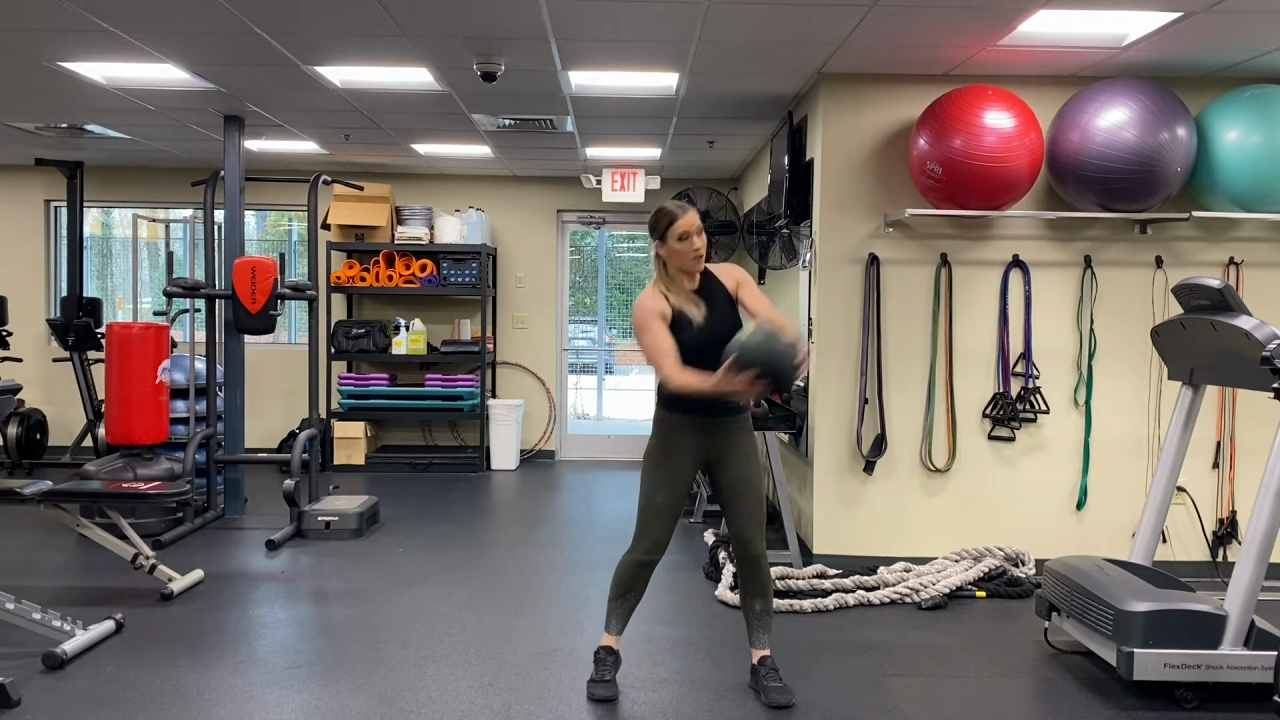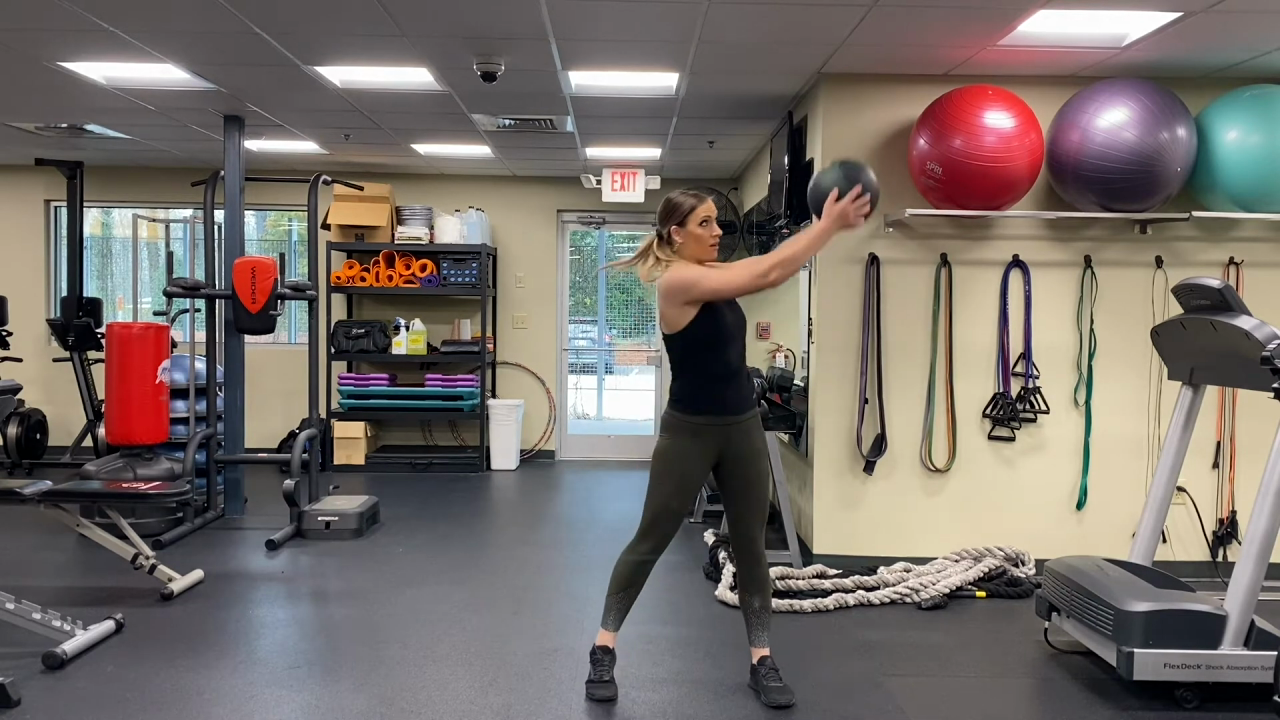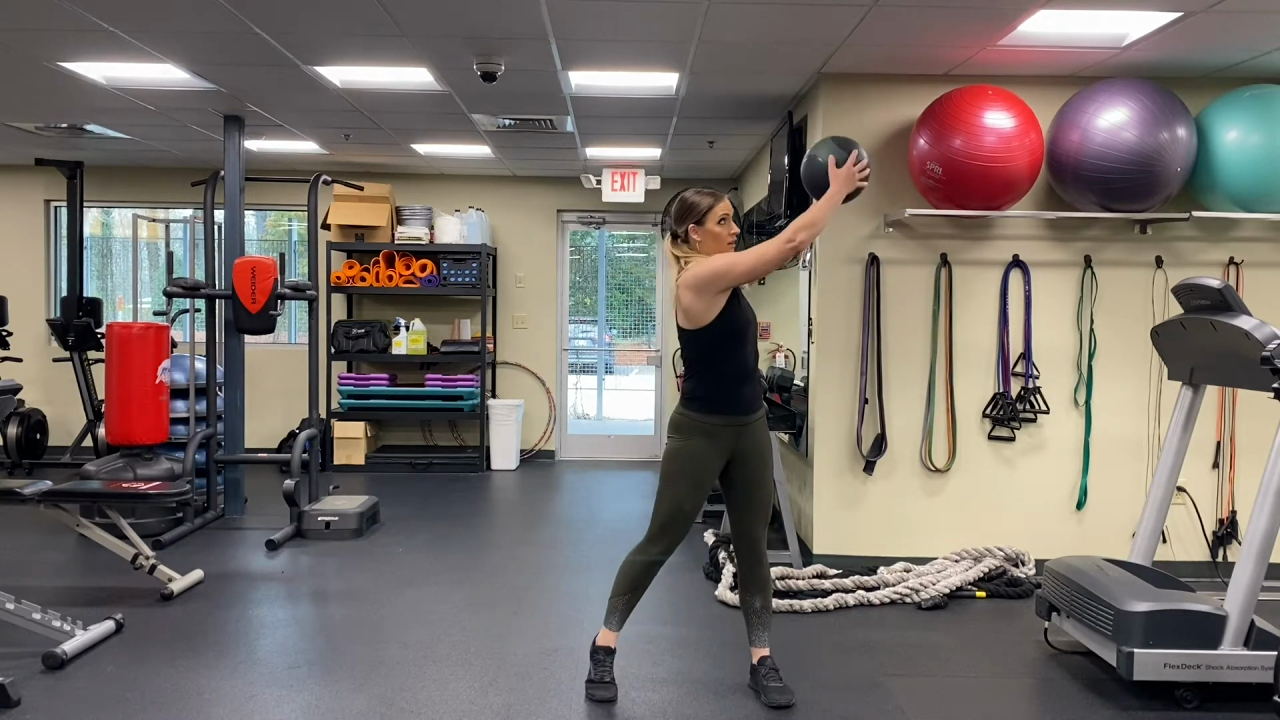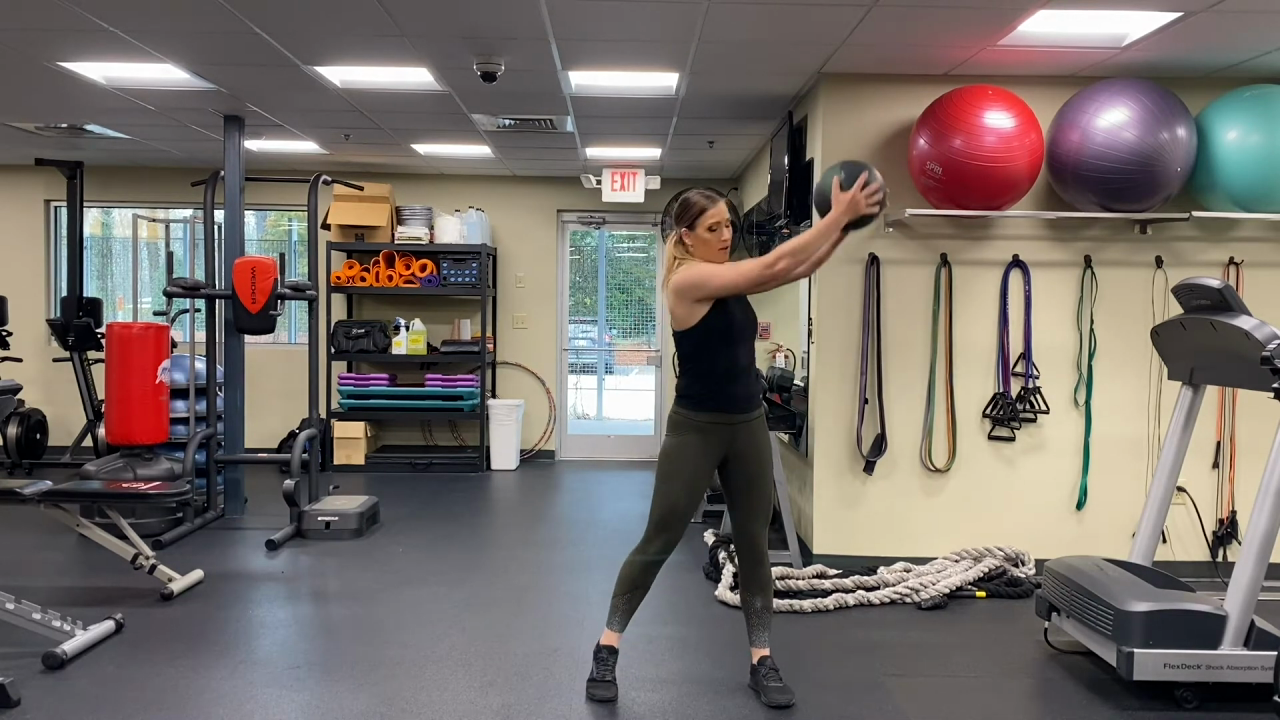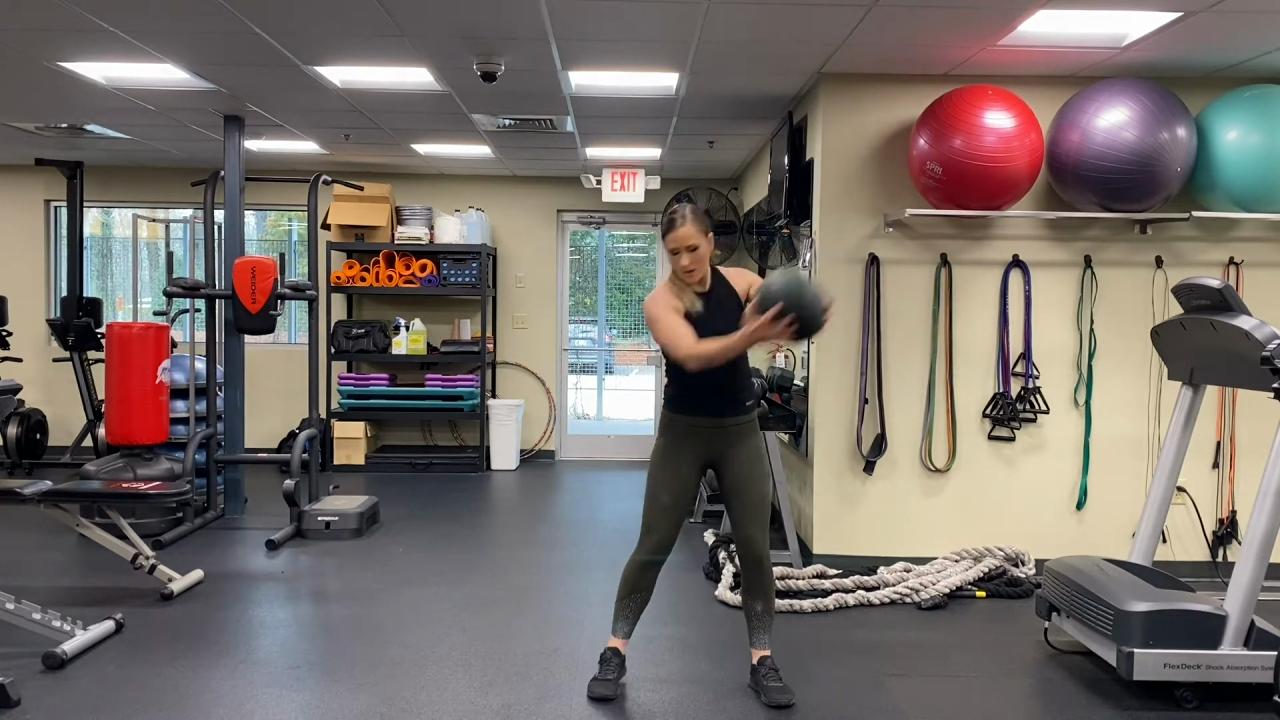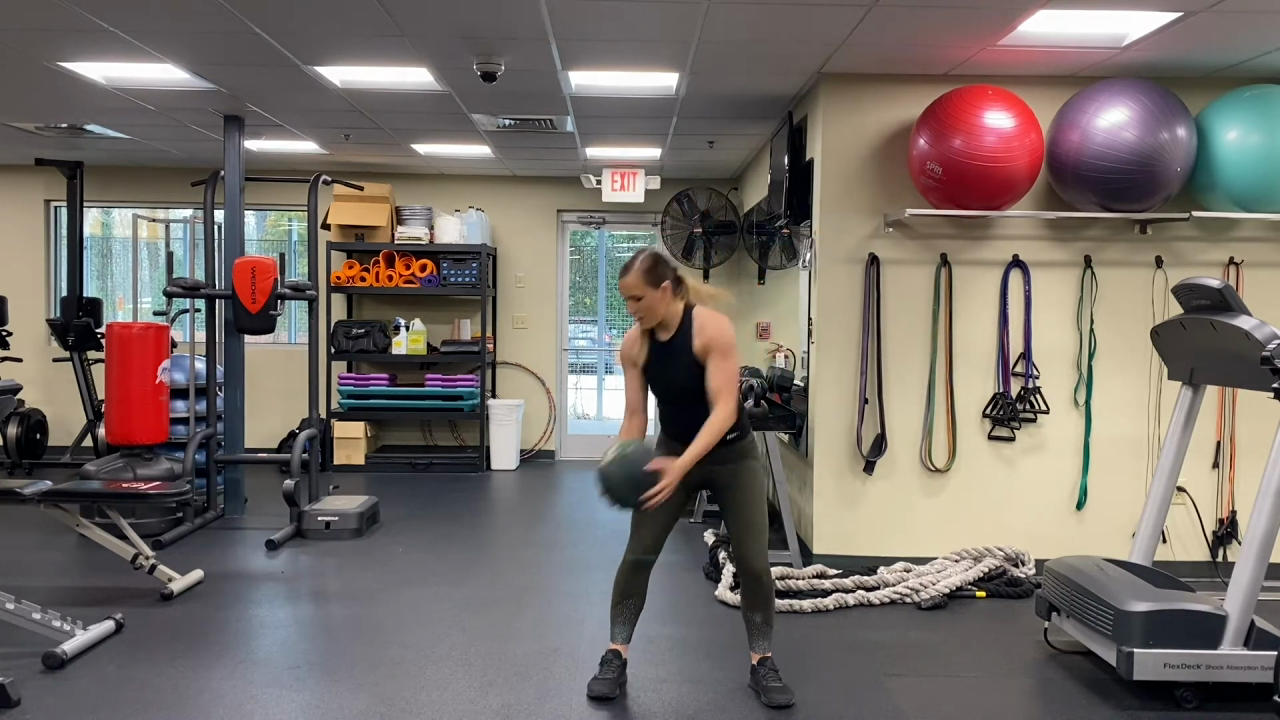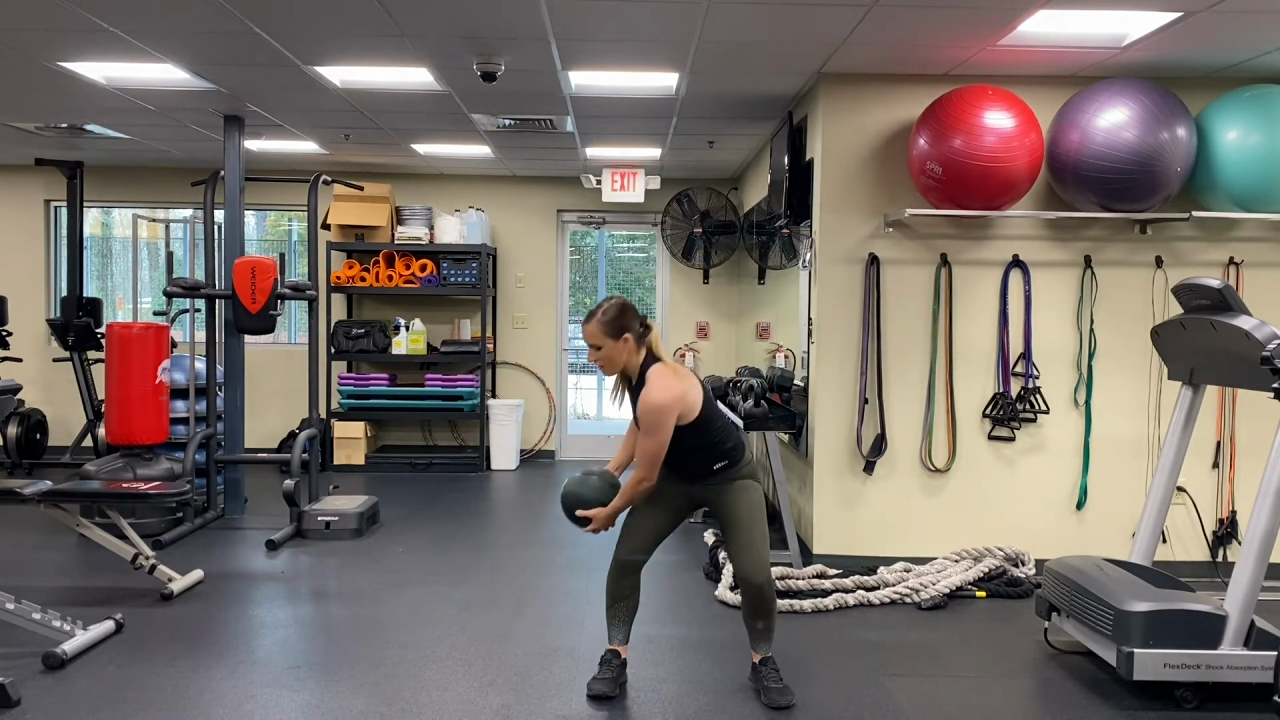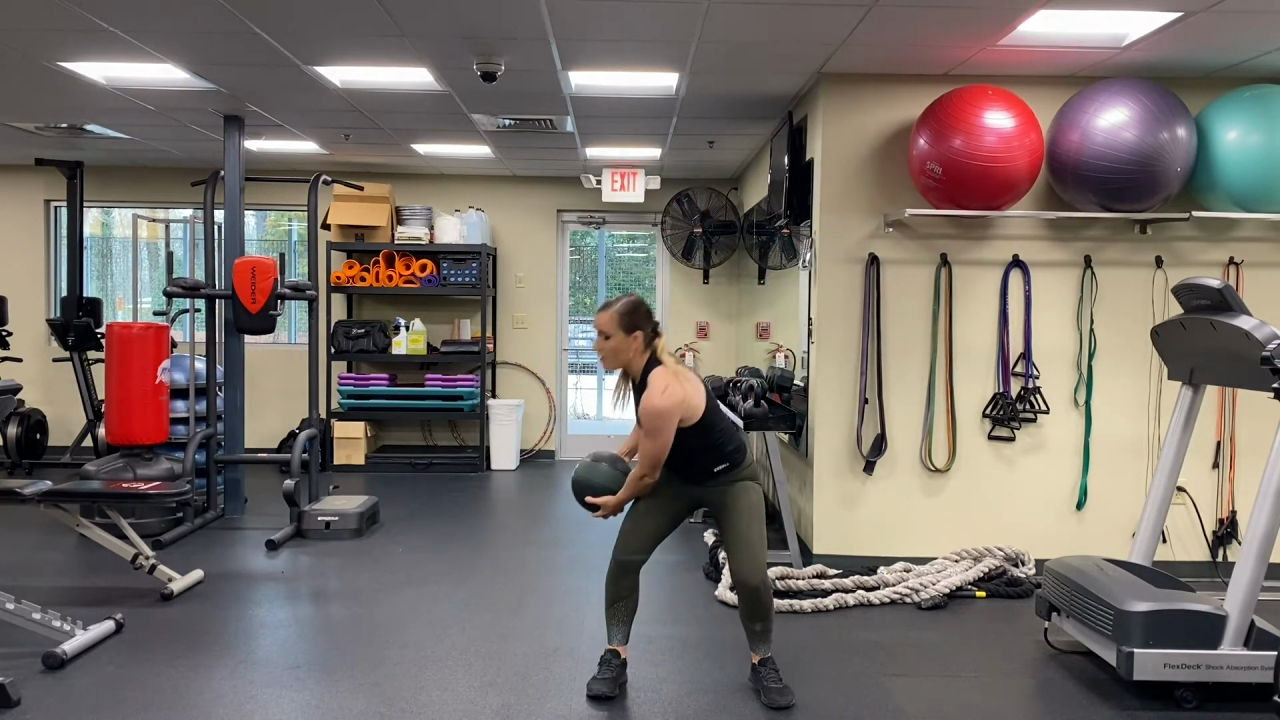
dt=0.2s
person 1, frame 1
left shoulder: (729, 277)
right shoulder: (651, 303)
left elbow: (772, 321)
right elbow: (671, 375)
left wrist: (790, 345)
right wrist: (719, 384)
left hip: (734, 430)
right hip: (677, 432)
left knee: (752, 547)
right knee: (648, 547)
left ankle: (762, 658)
right ankle: (608, 649)
person 1, frame 2
left shoulder: (713, 274)
right shoulder: (679, 281)
left elbow: (775, 267)
right elbow: (766, 272)
left wrist: (831, 223)
right wrist: (829, 223)
left hip: (742, 426)
right hip: (690, 430)
left knee: (751, 545)
right knee: (650, 541)
left ankle: (761, 659)
right ankle: (603, 648)
person 1, frame 3
left shoulder: (721, 273)
right shoulder: (701, 275)
left elbow: (786, 248)
right elbow: (788, 243)
left wrist: (835, 193)
right wrist: (837, 190)
left hip: (749, 426)
right hip: (701, 430)
left knee: (753, 545)
right knee: (660, 542)
left ankle: (761, 658)
right ankle: (604, 645)
person 1, frame 4
left shoulder: (735, 271)
right shoulder: (688, 279)
left elbow: (795, 265)
right elbow: (765, 271)
left wrist: (841, 222)
right wrist: (836, 216)
left hip: (748, 426)
right hip: (695, 429)
left knee: (753, 543)
right knee: (658, 542)
left ankle: (762, 660)
right ankle: (607, 647)
person 1, frame 5
left shoulder: (740, 281)
right shoulder: (660, 301)
left elbow: (786, 306)
right elbow: (693, 355)
right wrist: (746, 336)
left hip: (738, 432)
right hip: (683, 432)
left knee: (755, 548)
right knee: (653, 548)
left ankle: (762, 661)
right ankle: (614, 653)
person 1, frame 6
left shoulder: (712, 328)
right shoulder: (635, 344)
left elbow: (726, 410)
right elbow: (635, 415)
left wrist: (684, 464)
left hip: (732, 455)
right hip: (674, 452)
left knee: (753, 563)
right knee: (638, 555)
left ankle: (761, 660)
right ankle: (616, 656)
person 1, frame 7
left shoulder: (660, 392)
right shoulder: (635, 373)
left elbow: (647, 477)
left wrist: (612, 512)
right wrist: (608, 473)
left hip: (729, 476)
right hip: (678, 474)
left knee: (755, 576)
right knee: (627, 557)
left ankle: (763, 662)
right ankle: (615, 657)
person 1, frame 8
left shoulder: (664, 391)
right shoulder: (637, 370)
left elbow: (655, 462)
left wrist: (616, 502)
right wrist: (621, 456)
left hip: (729, 478)
right hip: (676, 474)
left knee: (751, 577)
right knee: (625, 558)
left ankle: (763, 662)
right ankle: (615, 657)
